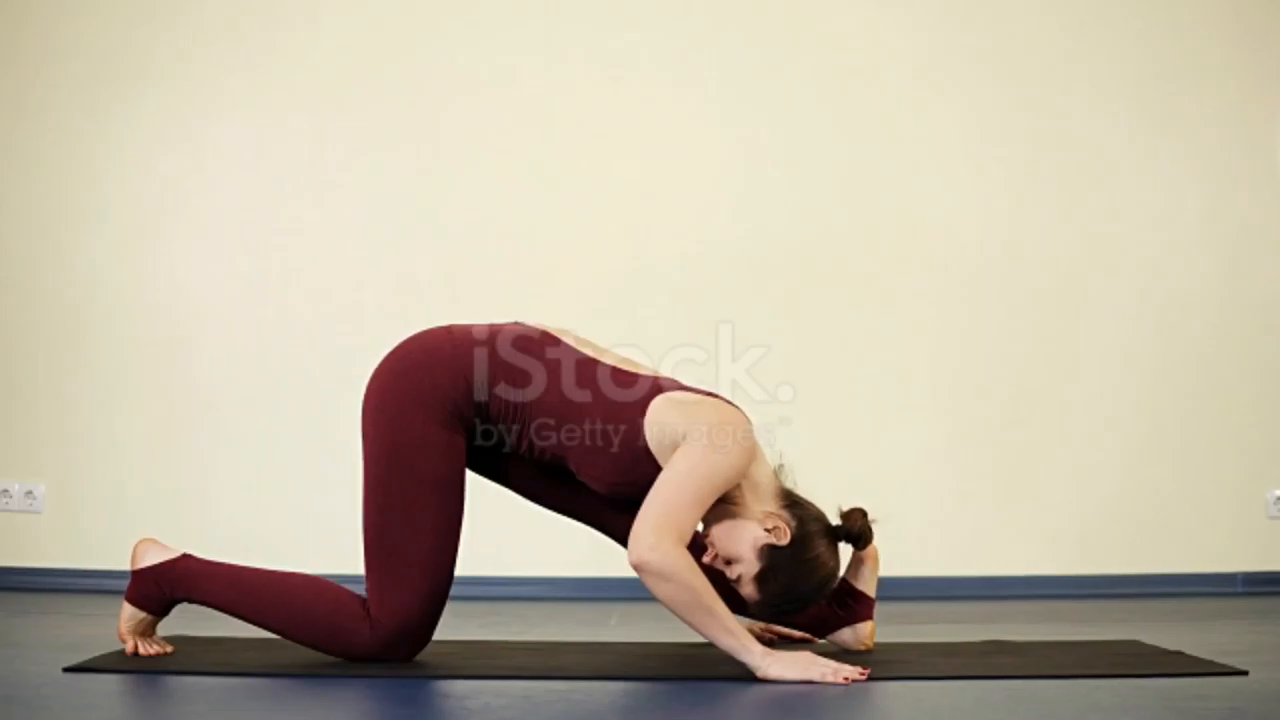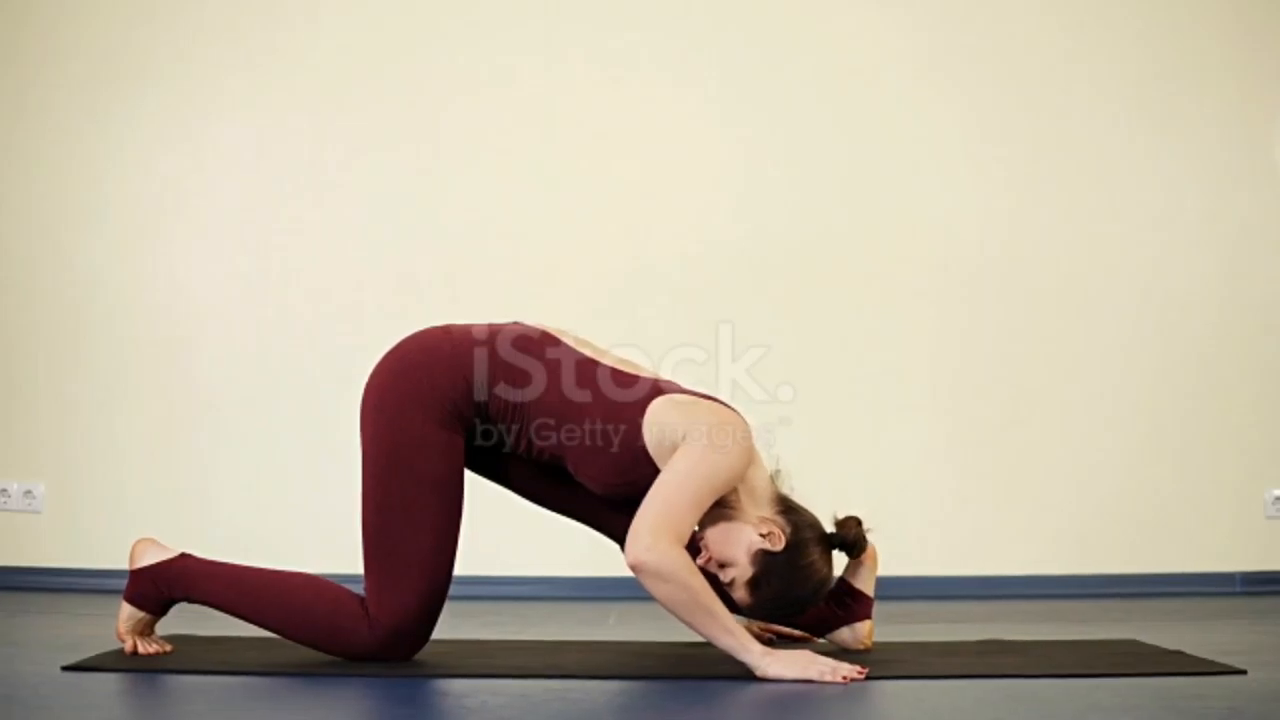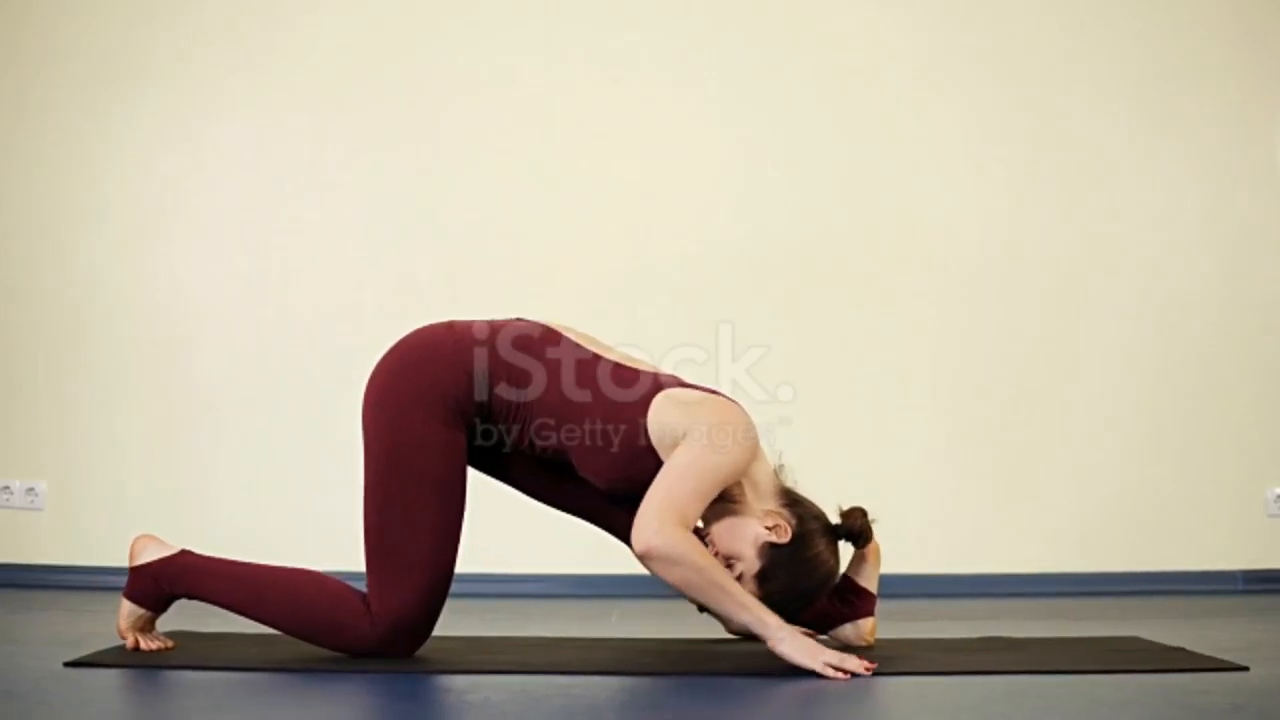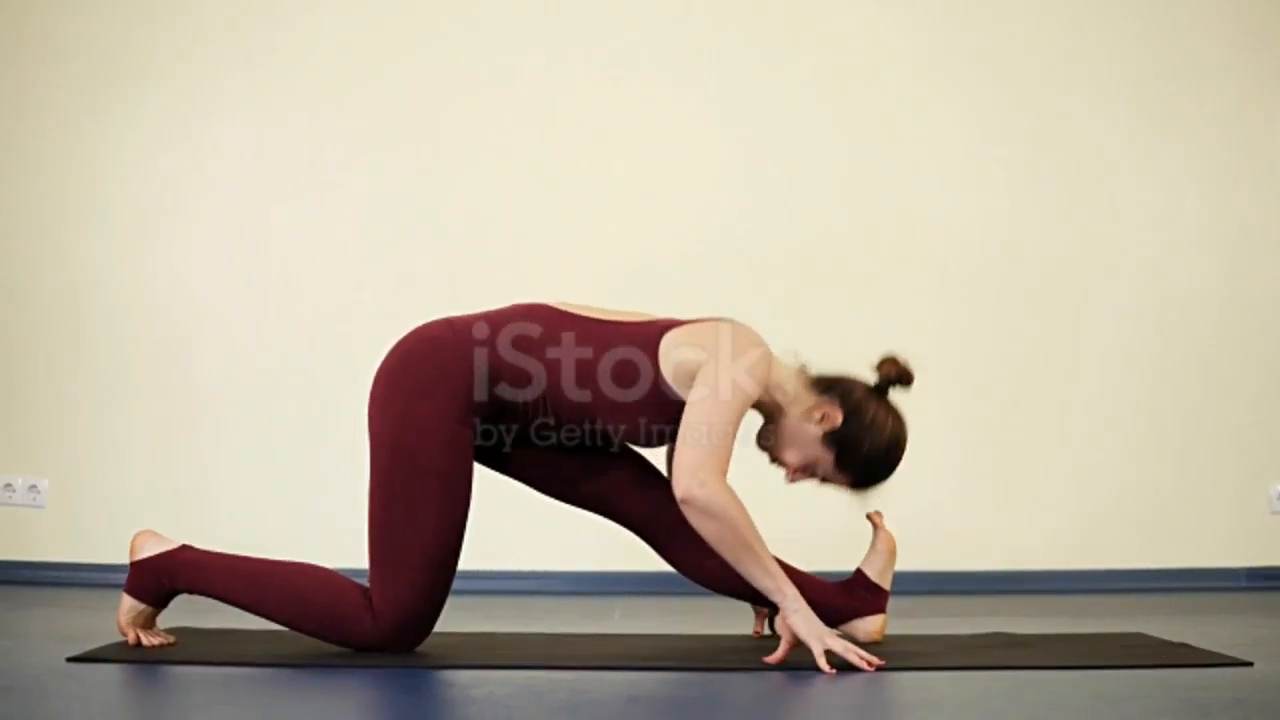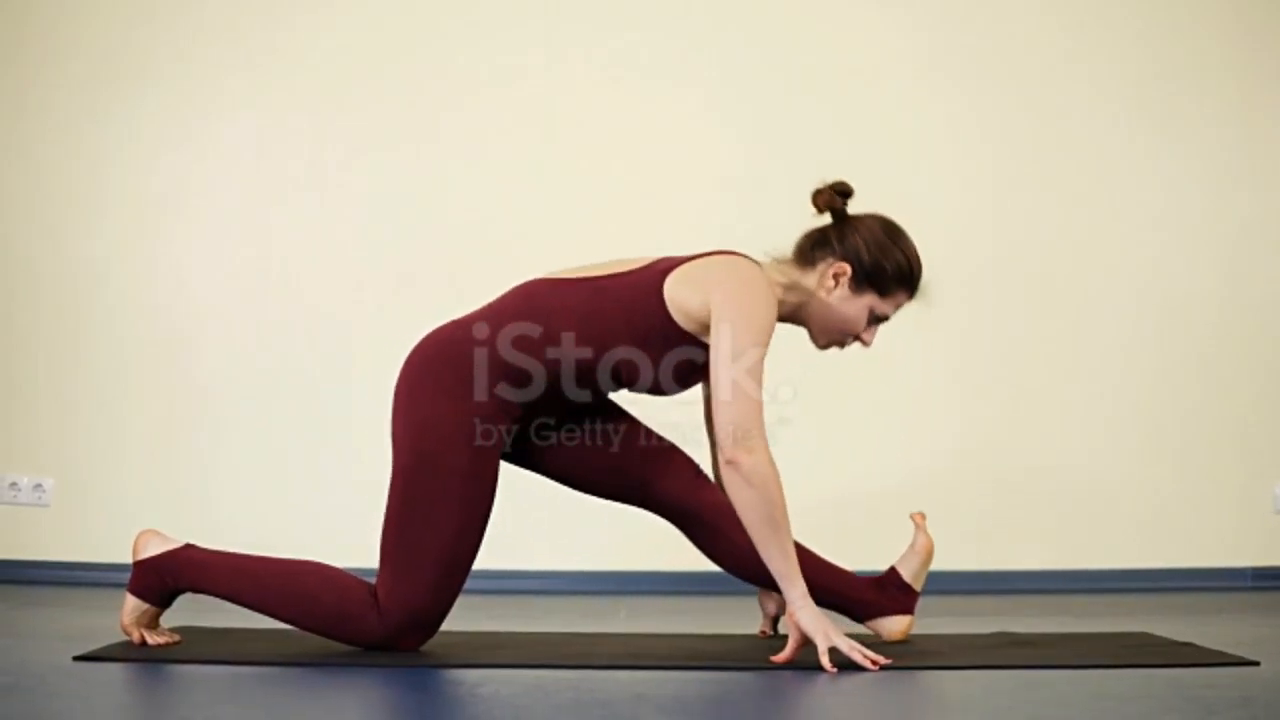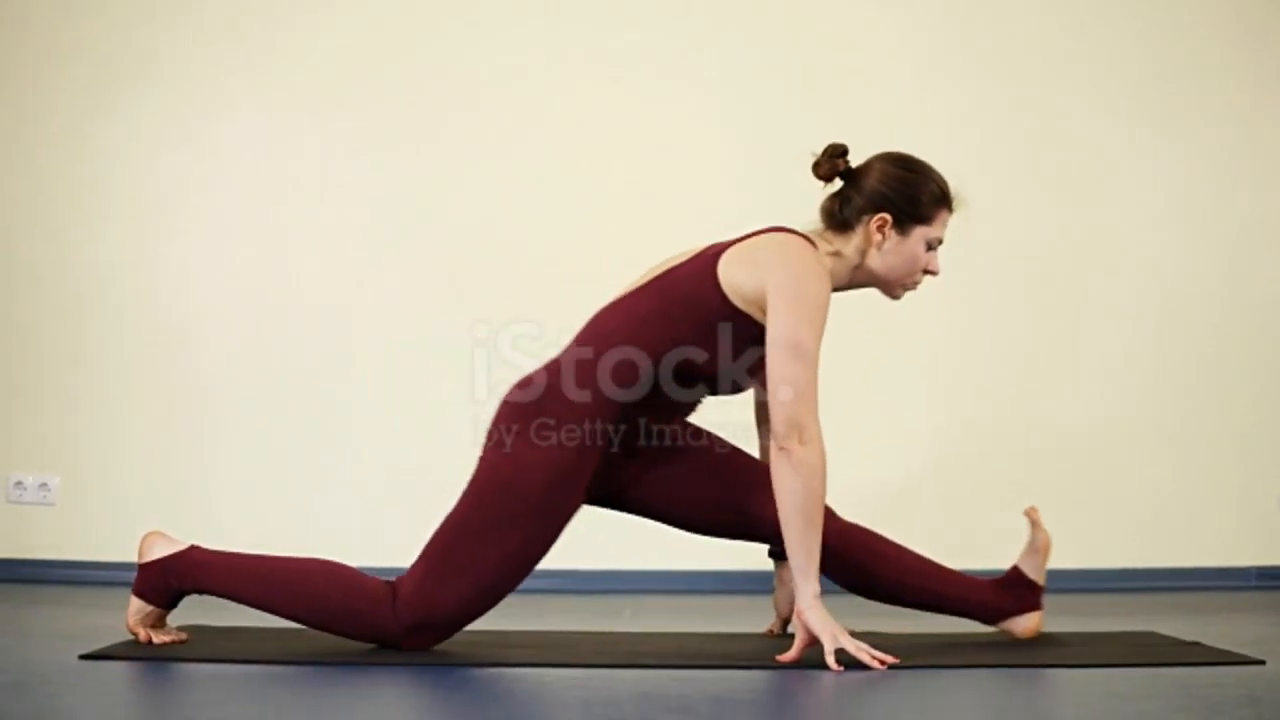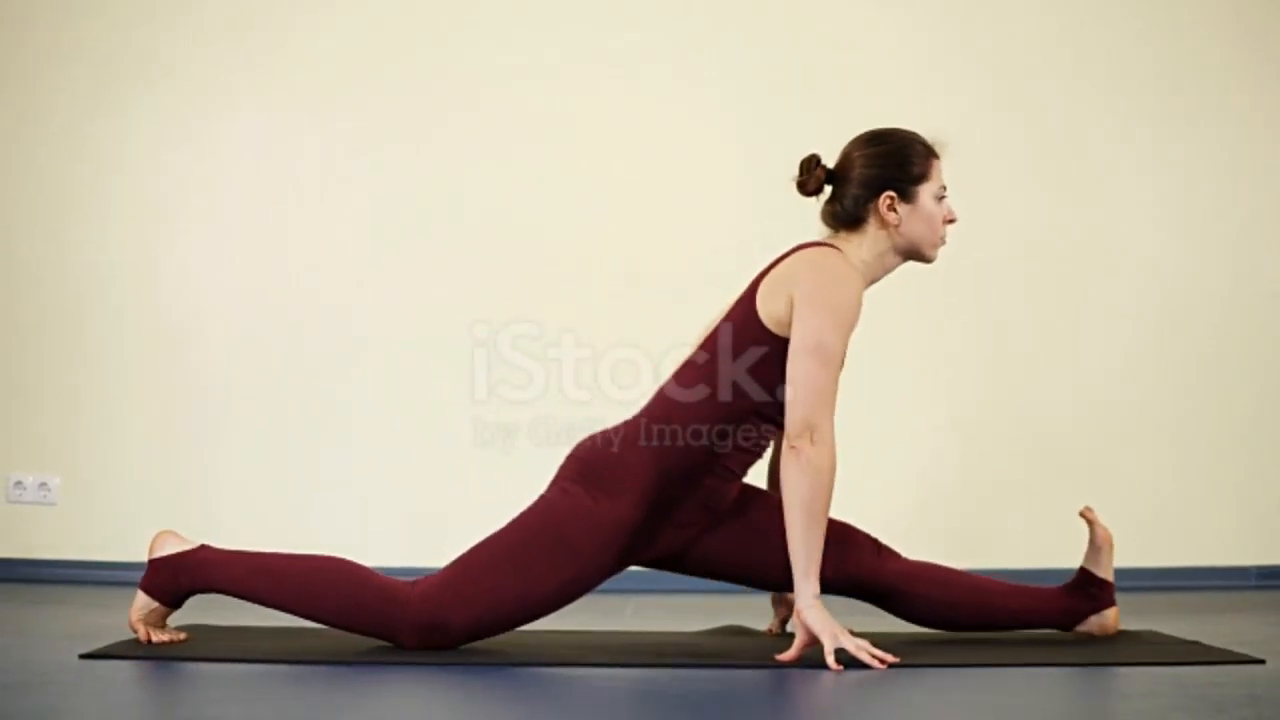
dt=0.4s
person 1, frame 1
left shoulder: (723, 467)
right shoulder: (727, 443)
left elbow: (668, 547)
right elbow: (652, 555)
left wrist: (738, 614)
right wrist: (757, 654)
left hip: (480, 397)
right hip: (428, 386)
right knee: (392, 633)
right ankle: (167, 574)
person 1, frame 2
left shoulder: (717, 480)
right shoulder: (725, 448)
left elbow: (655, 545)
right elbow: (648, 557)
left wrist: (734, 616)
right wrist: (757, 653)
left hip: (479, 397)
right hip: (430, 385)
right knee: (390, 633)
right ankle: (164, 574)
person 1, frame 3
left shoulder: (726, 467)
right shoulder: (729, 440)
left elbow: (664, 537)
right elbow: (657, 543)
right wrist: (767, 624)
left hip: (482, 392)
right hip: (429, 382)
right knee: (392, 629)
right ankle: (164, 571)
person 1, frame 4
left shoulder: (730, 369)
right shoulder: (743, 359)
left elbow: (687, 500)
right elbow: (700, 491)
left wrist: (777, 590)
right wrist: (788, 598)
left hip: (494, 396)
right hip: (435, 384)
right knee: (391, 625)
right ankle: (166, 567)
person 1, frame 5
left shoulder: (735, 295)
right shoulder: (749, 293)
left elbow: (726, 462)
right elbow: (743, 455)
left wrist: (769, 572)
right wrist: (802, 598)
left hip: (524, 390)
right hip: (461, 389)
left knee: (684, 492)
right knee: (395, 622)
right ankle: (170, 565)
person 1, frame 6
left shoulder: (791, 266)
right shoulder: (800, 267)
left elbow: (774, 436)
right elbow: (796, 438)
left wrist: (796, 564)
right wrist: (812, 601)
left hip: (621, 432)
right hip: (556, 431)
left knee: (817, 525)
right knee: (407, 619)
left ankle: (1002, 602)
right ankle: (178, 566)
person 1, frame 7
left shoulder: (822, 271)
right shoulder: (830, 274)
left elbow: (789, 436)
right elbow: (805, 440)
left wrist: (791, 569)
right wrist: (809, 600)
left hip: (686, 495)
right hip: (621, 488)
left knee: (878, 571)
right knee: (421, 620)
right ankle: (186, 566)
